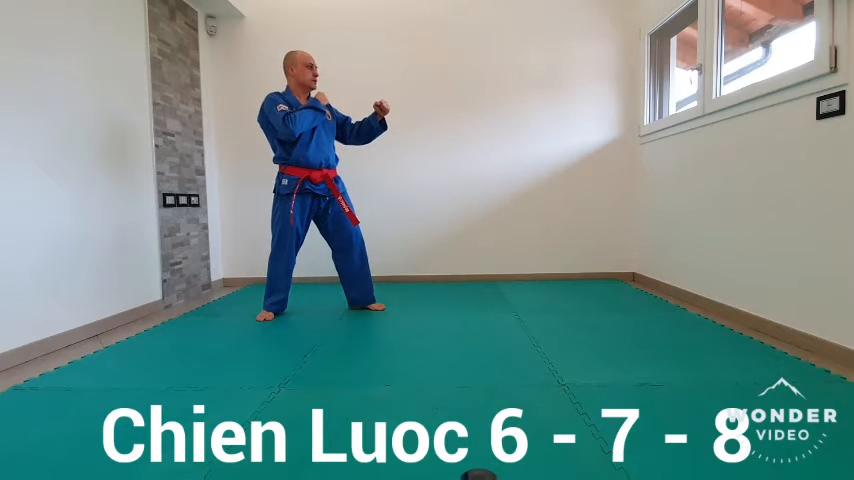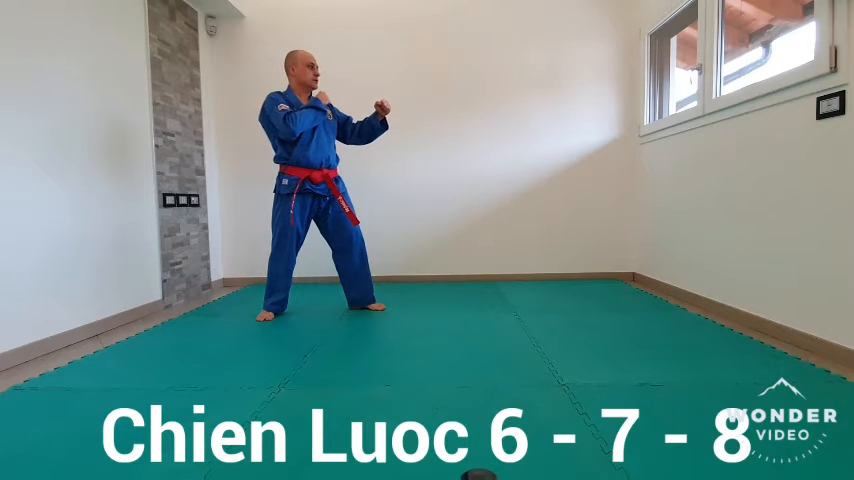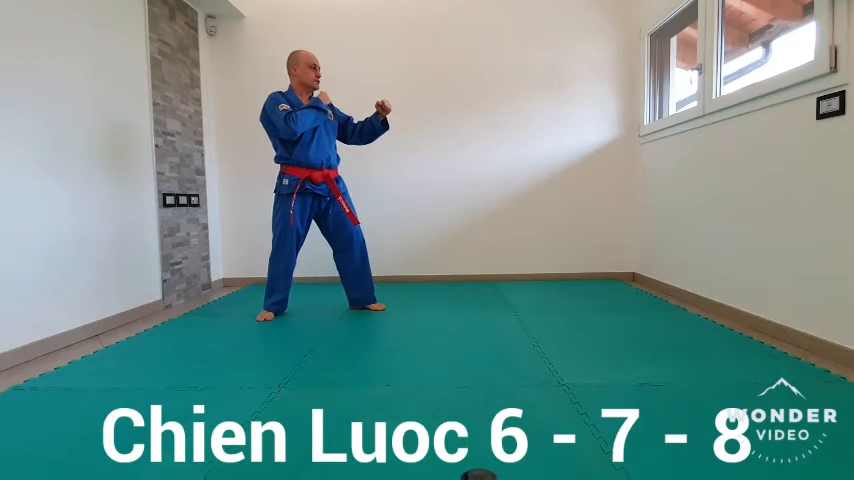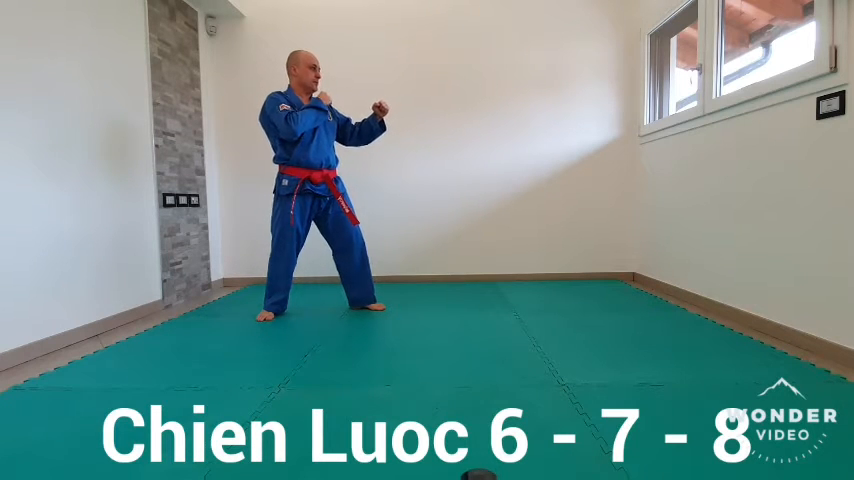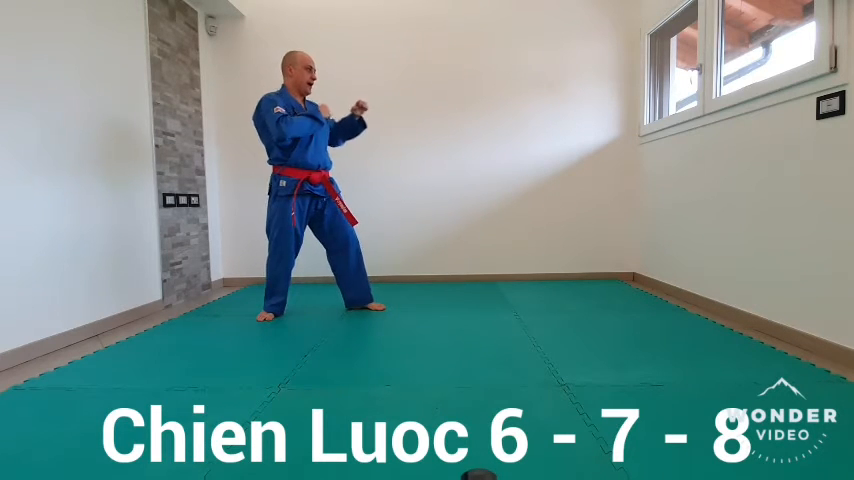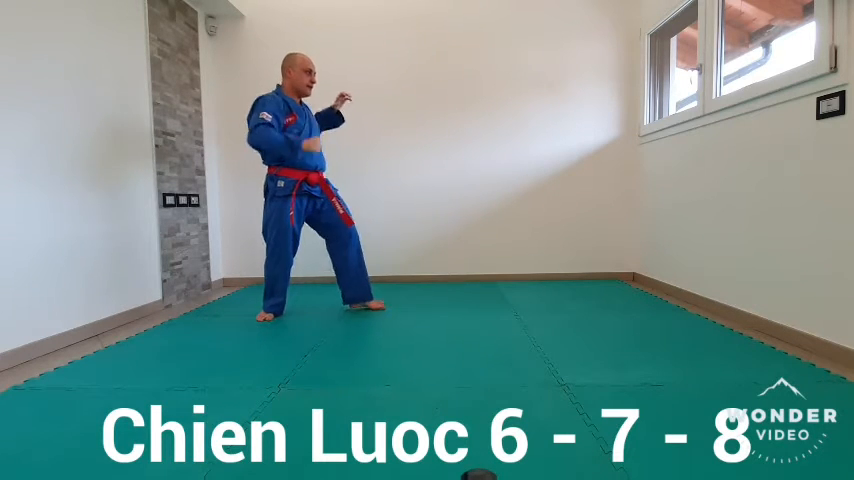
dt=0.2s
person 1, frame 1
left shoulder: (323, 106)
right shoulder: (274, 102)
left elbow: (353, 133)
right elbow: (290, 128)
left wrist: (377, 117)
right wrist: (316, 106)
left hip: (330, 185)
right hip: (294, 187)
left knee: (351, 241)
right knee: (284, 247)
left ankle: (362, 298)
right ankle: (273, 306)
person 1, frame 2
left shoulder: (325, 106)
right shoulder: (276, 102)
left elbow: (354, 133)
right elbow: (290, 128)
left wrist: (378, 117)
right wrist: (316, 105)
left hip: (331, 185)
right hip: (295, 187)
left knee: (351, 241)
right knee: (284, 247)
left ankle: (362, 298)
right ankle: (273, 306)
person 1, frame 3
left shoulder: (326, 106)
right shoulder: (277, 101)
left elbow: (355, 133)
right elbow: (291, 127)
left wrist: (378, 117)
right wrist: (317, 105)
left hip: (331, 185)
right hip: (295, 186)
left knee: (351, 241)
right knee: (285, 247)
left ankle: (363, 298)
right ankle: (273, 306)
person 1, frame 4
left shoulder: (323, 107)
right shoulder: (277, 101)
left elbow: (352, 136)
right elbow: (292, 128)
left wrist: (376, 119)
right wrist: (319, 106)
left hip: (329, 185)
right hip: (294, 187)
left knee: (351, 241)
right knee: (285, 248)
left ankle: (362, 299)
right ankle: (273, 306)
person 1, frame 5
left shoulder: (311, 107)
right shoulder: (273, 102)
left elbow: (334, 137)
right elbow: (284, 131)
left wrist: (354, 118)
right wrist: (319, 117)
left hip: (323, 186)
right hip: (289, 187)
left knee: (345, 241)
right knee: (283, 249)
left ankle: (359, 298)
right ankle: (273, 306)
person 1, frame 6
left shoulder: (303, 108)
right shoulder: (270, 102)
right elbow: (258, 136)
left wrist: (334, 110)
right wrist: (300, 146)
left hip: (318, 187)
right hip: (286, 188)
left knee: (345, 236)
right knee: (281, 249)
left ankle: (359, 296)
right ankle: (272, 307)
